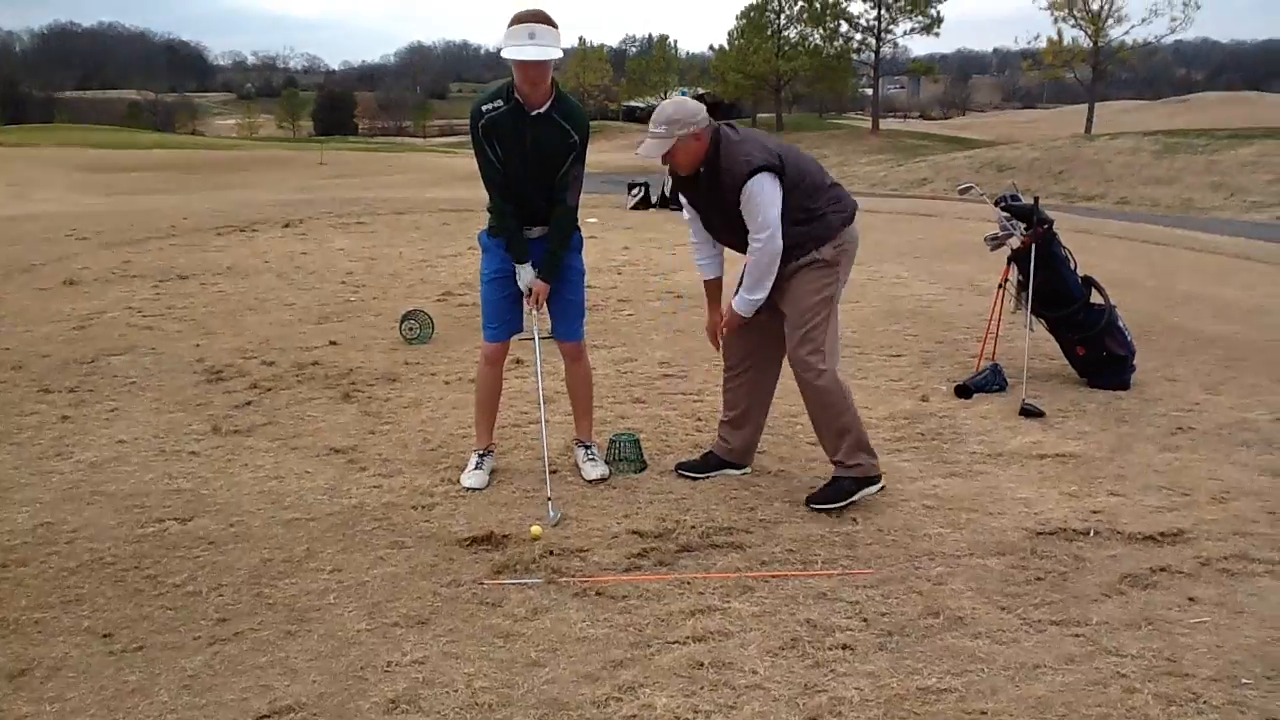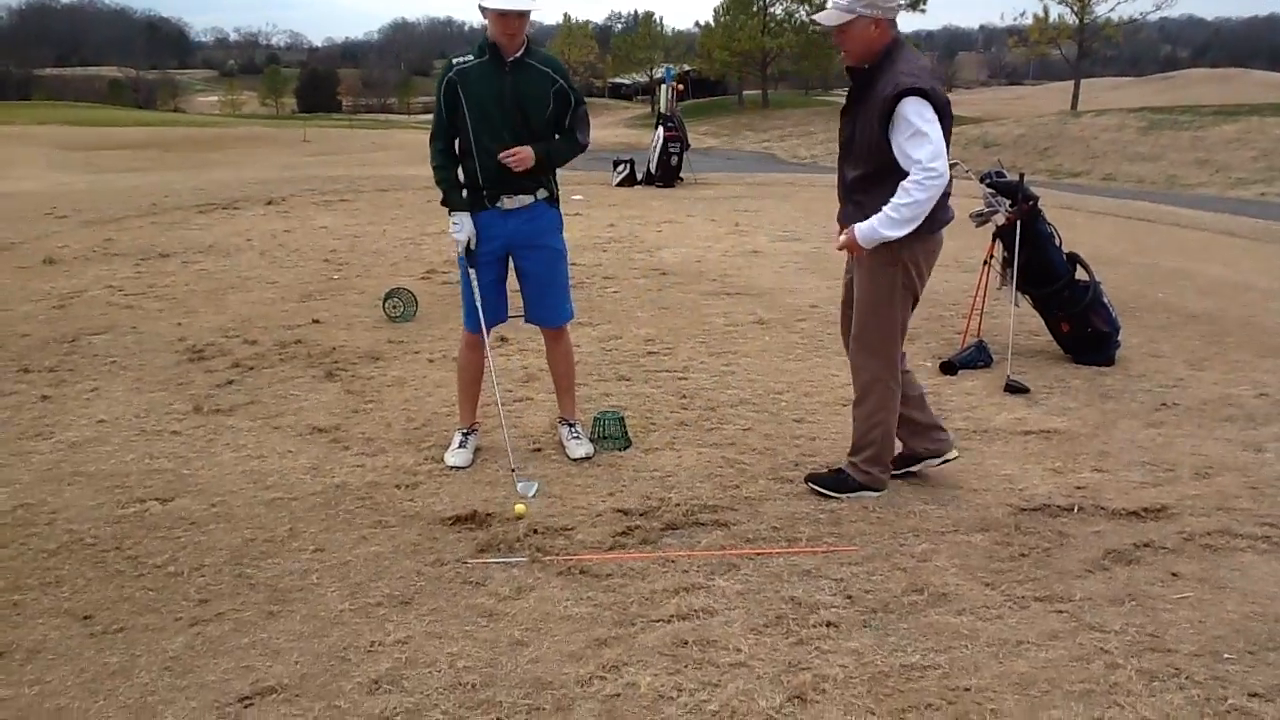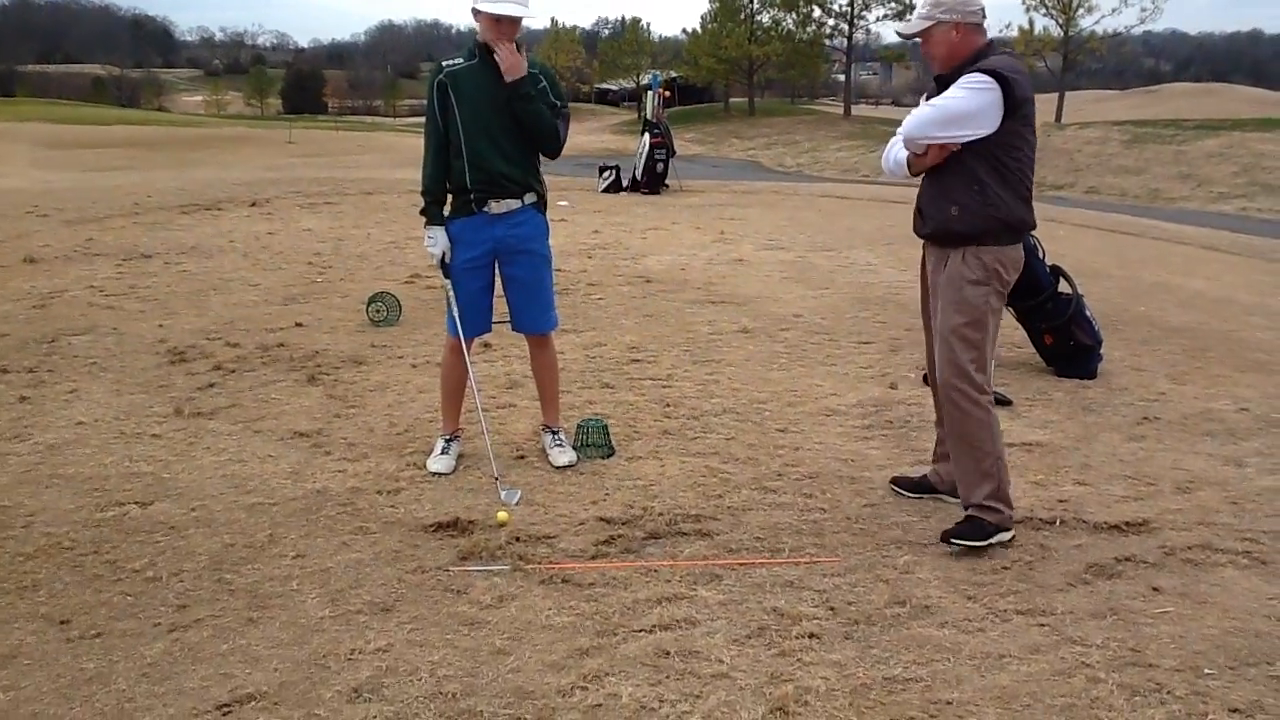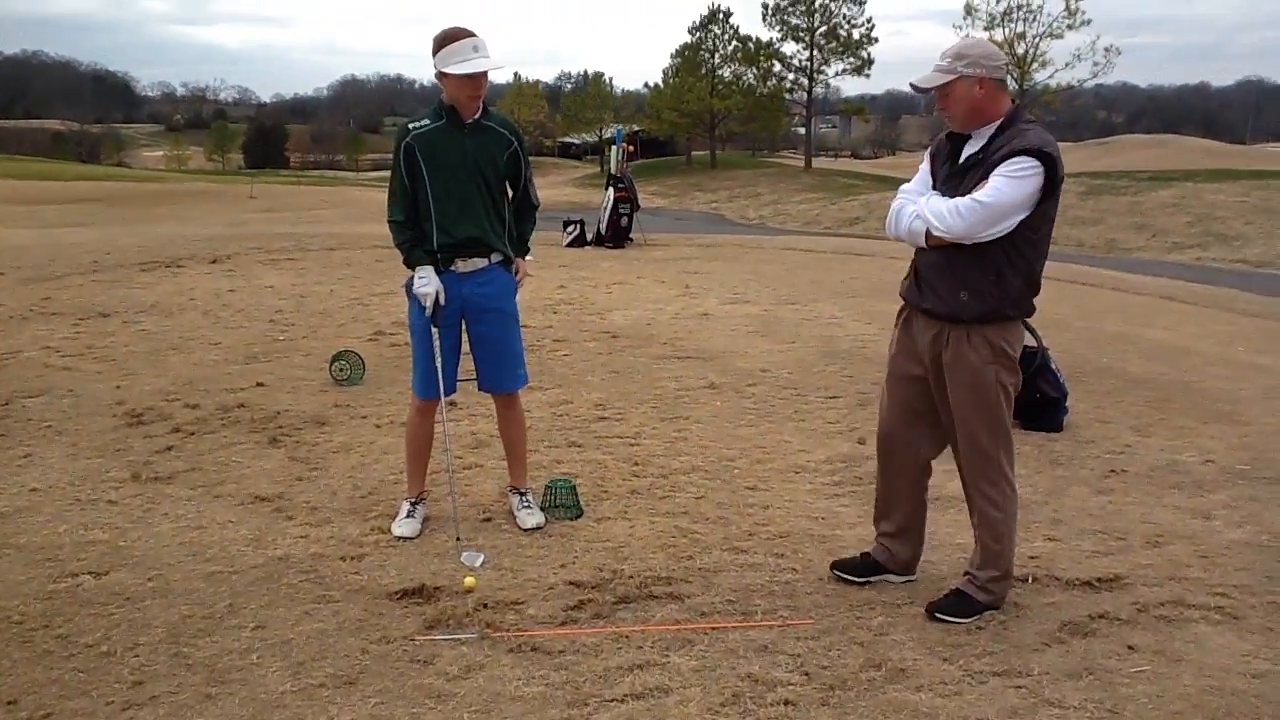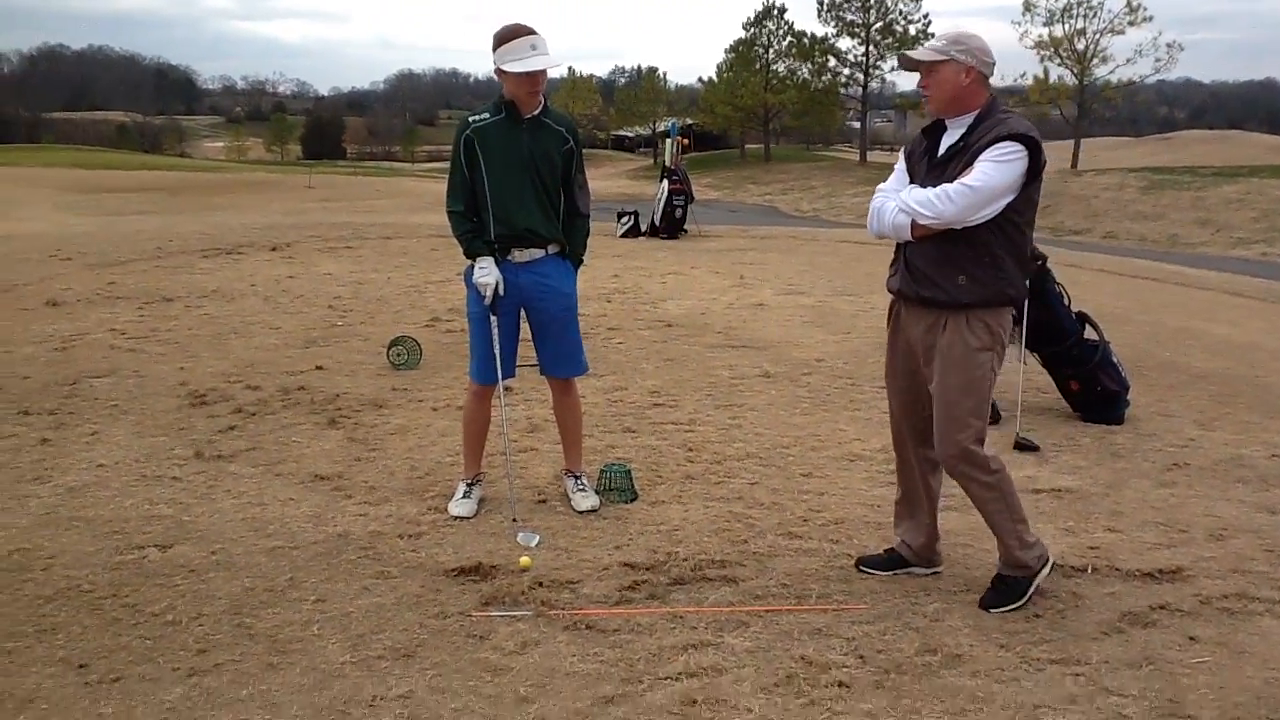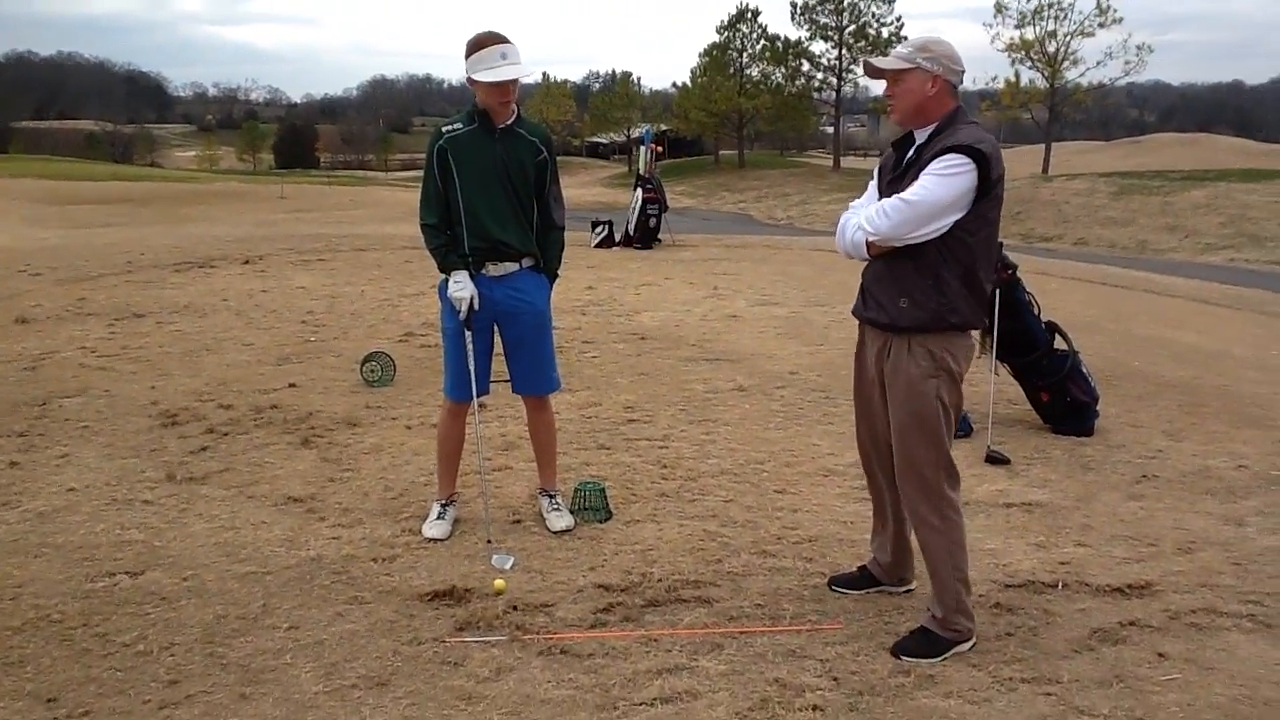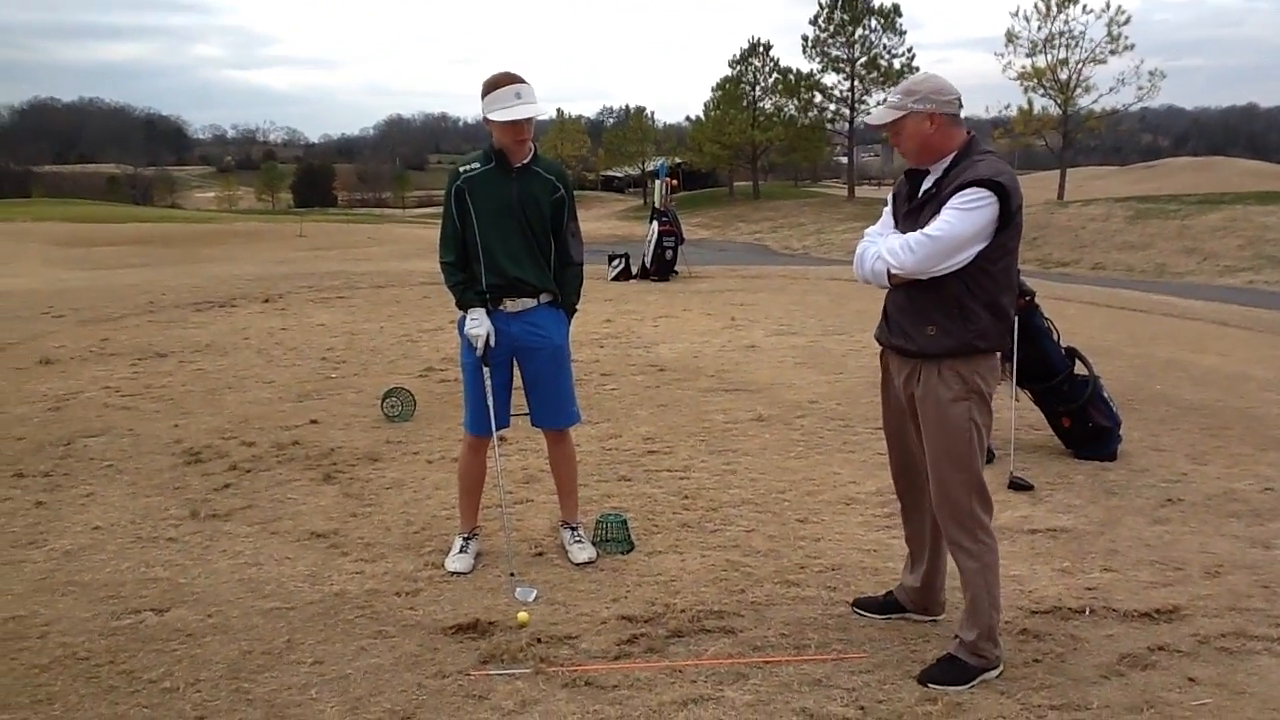
dt=0.7s
person 1, frame 1
left shoulder: (749, 168)
right shoulder: (688, 172)
left elbow: (767, 244)
right elbow: (704, 237)
left wrist: (742, 306)
right wrist: (715, 307)
left hip: (821, 247)
right hip: (777, 250)
left knee: (808, 357)
right knee: (743, 346)
left ankle: (858, 467)
right ankle: (733, 450)
person 1, frame 2
left shoulder: (907, 88)
right shoulder: (872, 74)
left elbow: (931, 173)
left wrist: (871, 232)
left hip: (898, 241)
right hip: (874, 235)
left knee: (874, 353)
right knee: (866, 342)
left ankle: (867, 470)
right ankle: (925, 439)
person 1, frame 3
left shoulder: (992, 82)
right shoulder: (950, 86)
left elbow: (913, 130)
right elbow: (894, 154)
left wrist: (919, 144)
right wrist: (917, 157)
left hip: (981, 253)
right hip: (943, 245)
left knee: (961, 375)
right knee: (946, 368)
left ankle: (990, 509)
right ankle: (949, 474)
person 1, frame 4
left shoulder: (1029, 155)
right shoulder: (947, 148)
left elbow: (963, 220)
right elbow: (898, 218)
left wrist: (927, 208)
right wrist: (942, 225)
left hip: (981, 332)
right hip: (919, 317)
left knee: (984, 461)
right knee: (898, 441)
left ankle: (988, 582)
right ankle: (894, 552)
person 1, frame 5
left shoulder: (1010, 141)
right shoulder: (924, 144)
left elbow: (950, 205)
right elbow: (880, 216)
left wrist: (911, 203)
right wrist: (930, 218)
left hip: (971, 318)
right hip: (910, 308)
left knee: (959, 444)
right knee: (911, 436)
left ankle: (1024, 556)
right ankle: (917, 545)
person 1, frame 6
left shoulder: (966, 153)
right shoulder: (901, 153)
left elbow: (885, 225)
right elbow: (849, 233)
left wrist: (874, 228)
right wrist: (882, 237)
left hip: (930, 340)
right hip: (879, 328)
left knee: (925, 476)
right knee: (881, 459)
left ankle: (953, 621)
right ankle: (889, 565)
person 1, frame 7
left shoulder: (985, 184)
right shoulder: (913, 183)
left elbow: (914, 255)
right elbow: (867, 259)
left wrist: (892, 254)
right wrist: (903, 263)
left hip: (956, 365)
right hip: (900, 353)
left knee: (959, 500)
right knee: (913, 485)
left ankle: (981, 646)
right ankle: (919, 592)
person 2, frame 1
left shoulder: (573, 119)
right shoulder: (486, 113)
left elbow: (566, 200)
right elbow: (499, 193)
left wrist: (547, 272)
right wrist: (520, 262)
left hip: (559, 241)
right hip: (505, 241)
left knee: (573, 346)
right knee: (493, 348)
left ankle: (585, 443)
right ankle: (483, 450)
person 2, frame 2
left shoulder: (550, 72)
right shoulder: (458, 73)
left elbow: (579, 137)
right elbow: (441, 146)
left wrist: (539, 153)
right wrist: (455, 207)
left hip: (538, 214)
right hip: (481, 216)
left knee: (554, 325)
right knee: (475, 330)
left ankle: (569, 421)
right ankle: (466, 428)
person 2, frame 3
left shoulder: (538, 75)
right shoulder: (449, 76)
left elbow: (554, 144)
right elbow: (436, 153)
left wrist: (520, 84)
right wrist: (433, 220)
left hip: (524, 219)
right hip: (467, 221)
left knee: (539, 331)
right knee: (459, 337)
left ankle: (552, 429)
right ankle: (449, 434)
person 2, frame 4
left shoulder: (504, 134)
right shoulder: (414, 137)
left elbow: (525, 199)
right elbow: (400, 214)
left wrist: (518, 251)
right wrist: (419, 266)
left hip: (493, 277)
right hip: (435, 279)
left knee: (506, 390)
right knee: (425, 397)
left ankle: (519, 490)
right ankle: (414, 498)
person 2, frame 5
left shoulder: (562, 130)
right shoulder: (475, 131)
left elbow: (577, 204)
right elbow: (459, 205)
left wrist: (571, 263)
right wrist: (480, 258)
left hip: (550, 268)
right hip: (494, 268)
left knee: (563, 378)
right knee: (483, 381)
left ankle: (574, 474)
right ankle: (470, 479)
person 2, frame 6
left shoulder: (536, 141)
right shoulder: (448, 141)
left elbow: (552, 217)
right elbow: (433, 218)
left wrist: (545, 277)
right wrist: (455, 272)
left hip: (524, 282)
right hip: (467, 283)
left knee: (538, 395)
right knee: (457, 399)
left ankle: (549, 493)
right ankle: (445, 500)
person 2, frame 7
left shoulder: (553, 179)
right shoulder: (465, 180)
left elbow: (569, 254)
right elbow: (452, 255)
left wrist: (562, 313)
right wrist: (472, 309)
left hip: (542, 317)
right hip: (486, 319)
left knee: (558, 428)
right knee: (477, 434)
left ankle: (571, 525)
right ankle: (467, 534)
